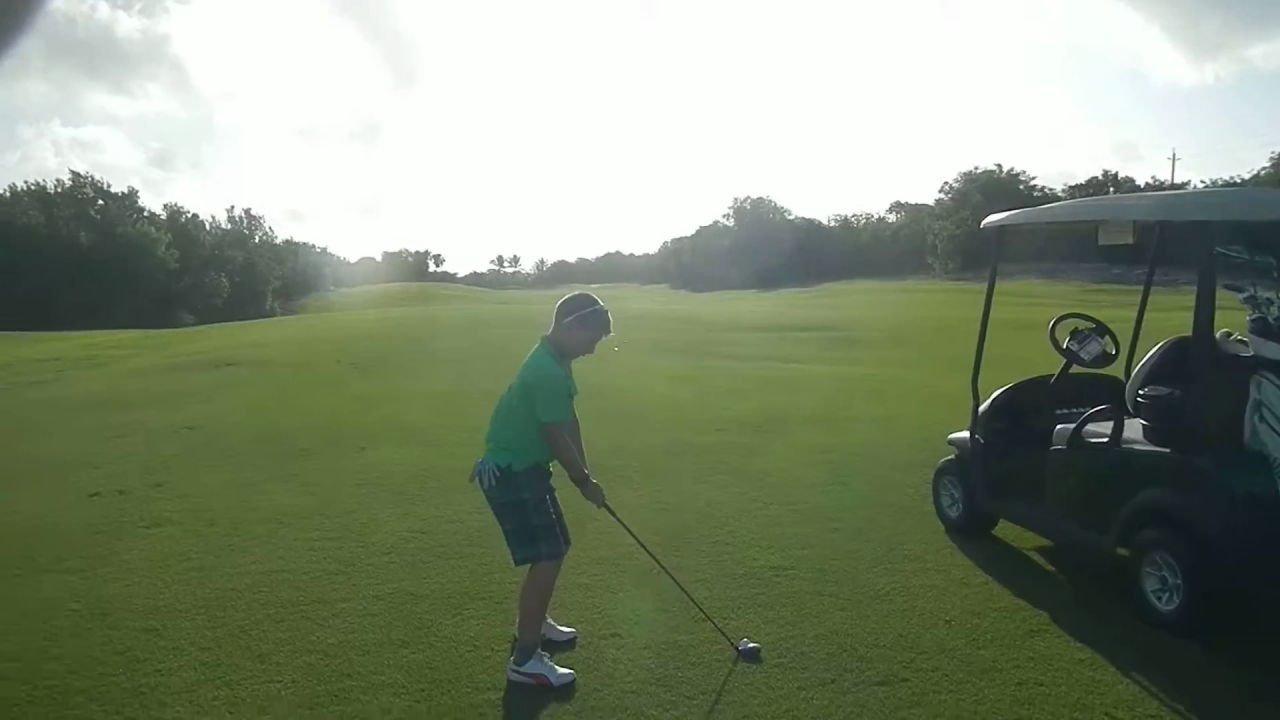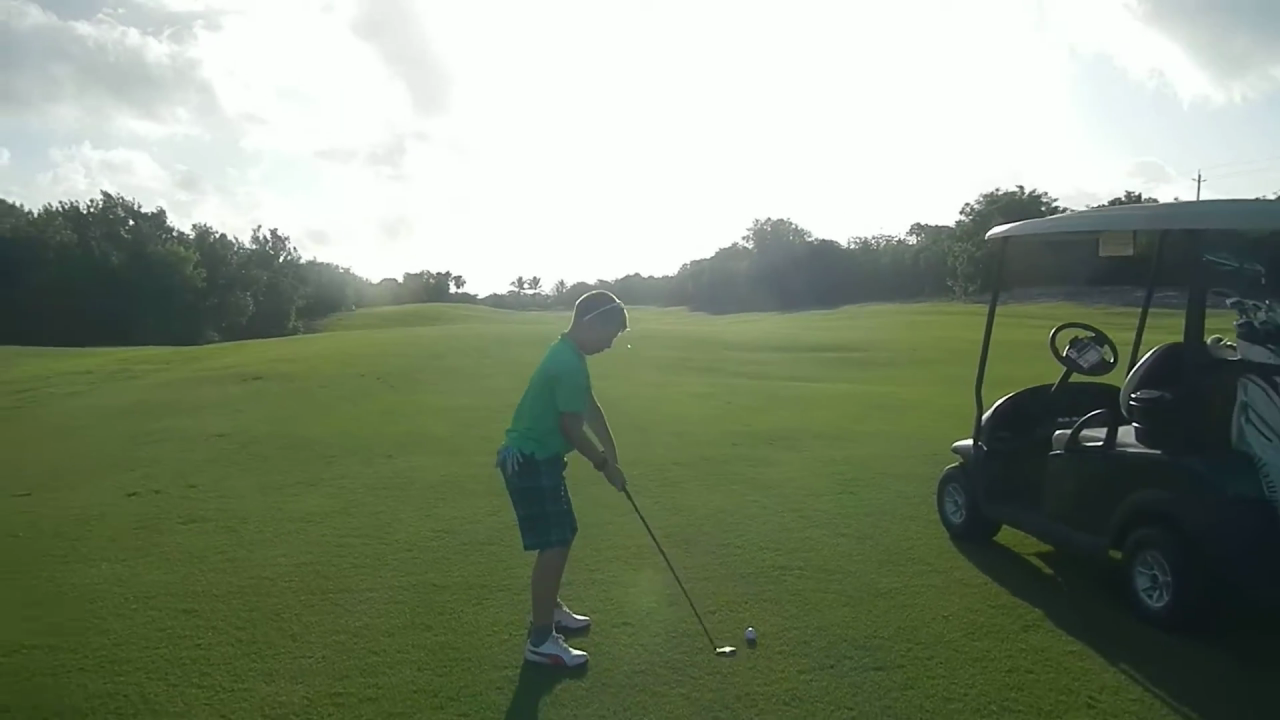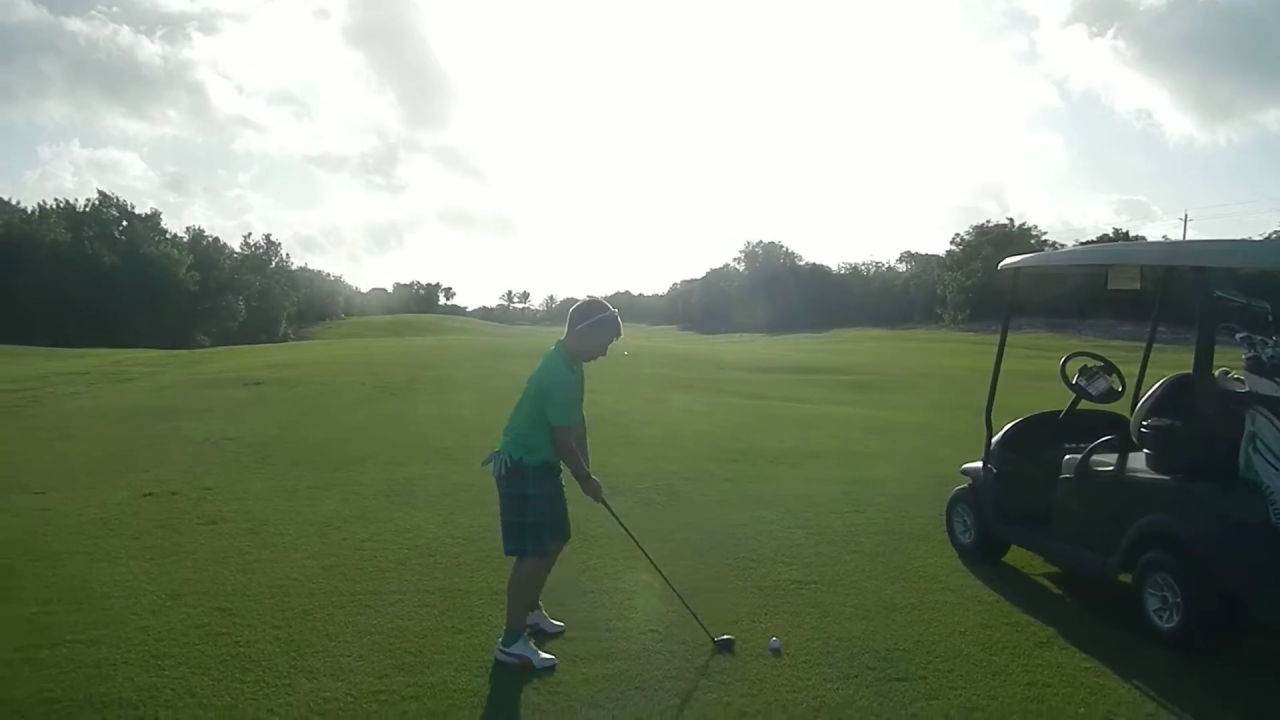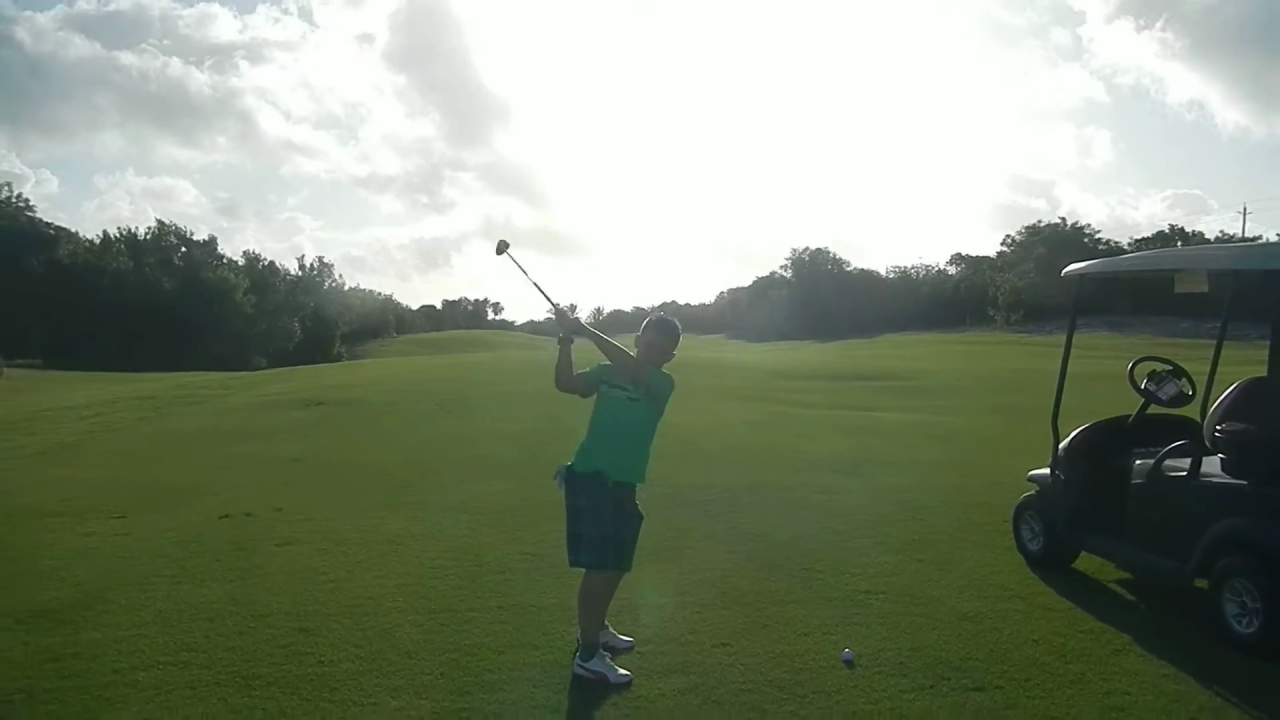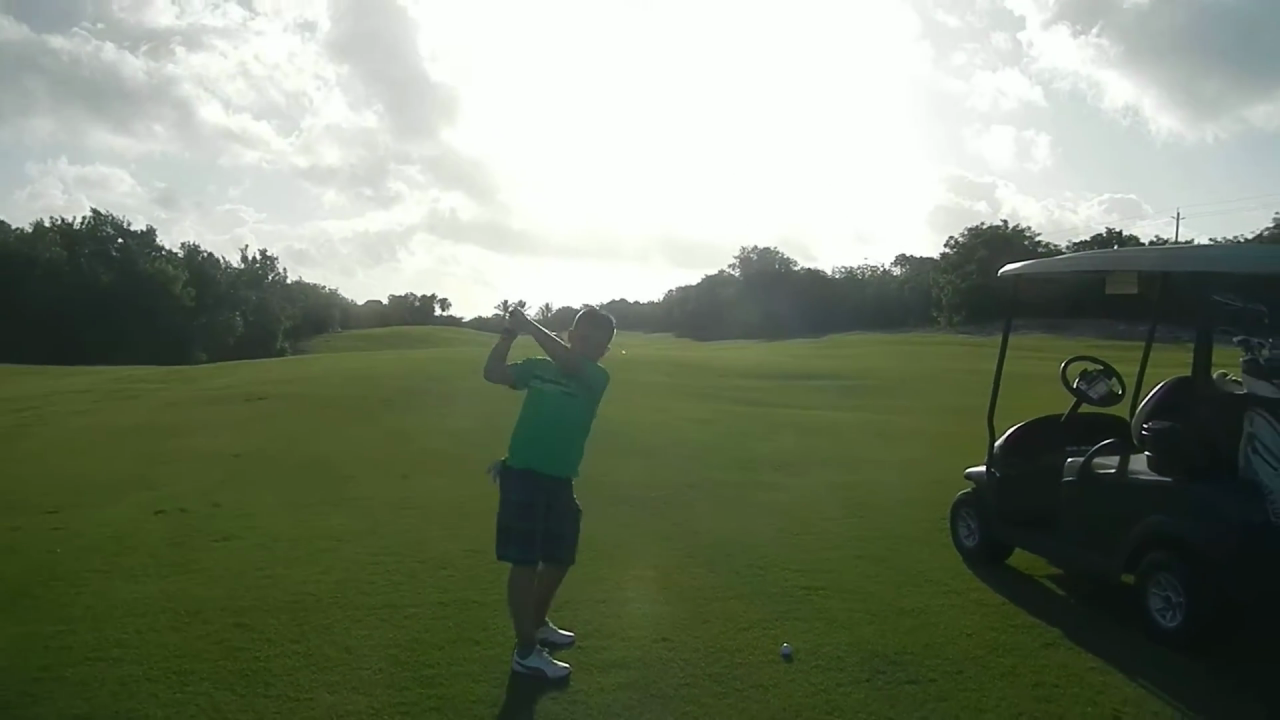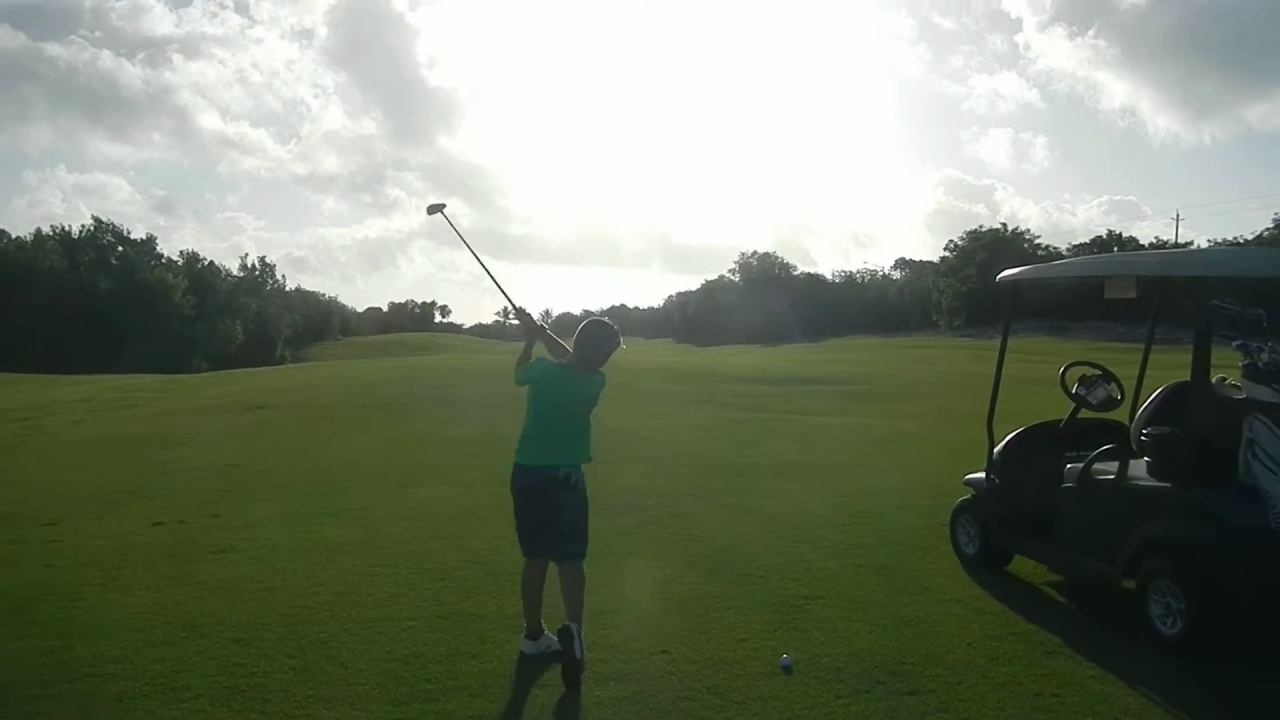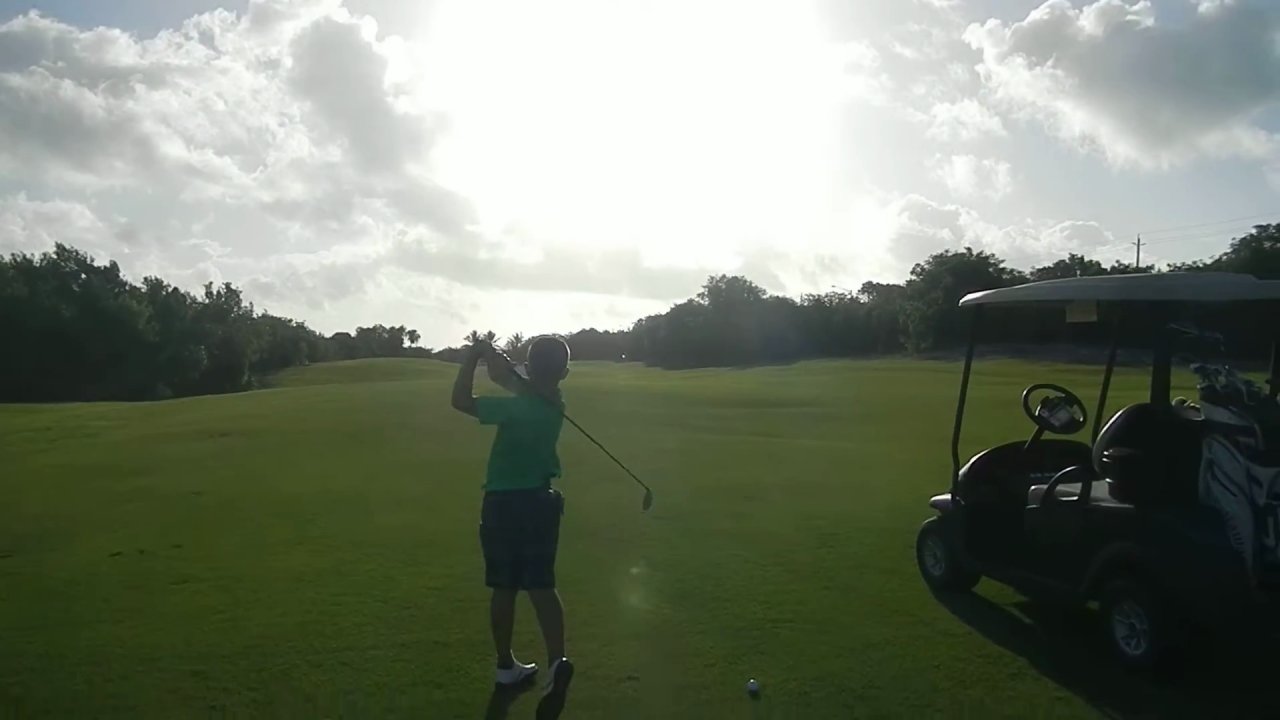
dt=0.7s
person 1, frame 1
left shoulder: (556, 361)
right shoulder: (546, 371)
left elbow: (569, 420)
right elbow: (556, 436)
left wrist: (584, 471)
right wrist: (584, 481)
left hip: (525, 467)
right hip: (510, 473)
left knee: (556, 547)
right knee: (546, 558)
left ankle: (534, 621)
right ankle: (524, 659)
person 1, frame 2
left shoulder: (570, 356)
right shoulder: (567, 364)
left elbow: (591, 408)
right elbow: (572, 427)
left wrist: (612, 454)
right wrist: (604, 463)
left hip: (539, 458)
right hip: (529, 462)
left knee: (561, 536)
right knee: (552, 544)
left ankle: (549, 607)
right ankle: (541, 639)
person 1, frame 3
left shoulder: (568, 365)
right shoulder: (560, 377)
left elbow: (577, 421)
right elbow: (563, 439)
left wrist: (586, 465)
right wrist: (585, 479)
left hip: (539, 464)
right hip: (524, 468)
left knee: (554, 540)
right knee: (532, 553)
left ankle: (531, 611)
right ankle: (512, 641)
person 1, frame 4
left shoulder: (663, 385)
right shoulder: (607, 373)
left elbow: (631, 367)
right elbow: (566, 383)
left wrist: (587, 332)
right wrist: (566, 341)
left hip: (623, 483)
right hip: (590, 478)
left knee: (616, 564)
right knee: (598, 566)
left ankle: (597, 628)
right ankle: (588, 655)
person 1, frame 5
left shoulder: (597, 378)
right shoulder: (538, 367)
left elbow: (568, 359)
right elbow: (492, 373)
left wrist: (529, 326)
right wrist: (511, 331)
left hip: (559, 480)
right hip: (523, 475)
left knee: (559, 559)
right knee: (525, 562)
left ankle: (537, 623)
right ankle: (526, 651)
person 1, frame 6
left shoulder: (543, 373)
right shoulder: (594, 382)
left elbow: (521, 369)
left wrist: (530, 336)
right wrist: (538, 331)
left hip: (526, 474)
right hip: (563, 478)
left knee: (536, 558)
right knee: (569, 558)
left ankle: (534, 635)
right ankle: (572, 628)
person 1, frame 7
left shoulder: (520, 406)
right shoulder: (551, 401)
left elbow: (461, 401)
right elbow: (504, 376)
left wrist: (473, 357)
right wrist: (494, 358)
left hip: (503, 503)
right hip: (539, 500)
left knee: (503, 588)
right knee: (541, 586)
left ankle: (506, 664)
right ankle: (557, 662)
